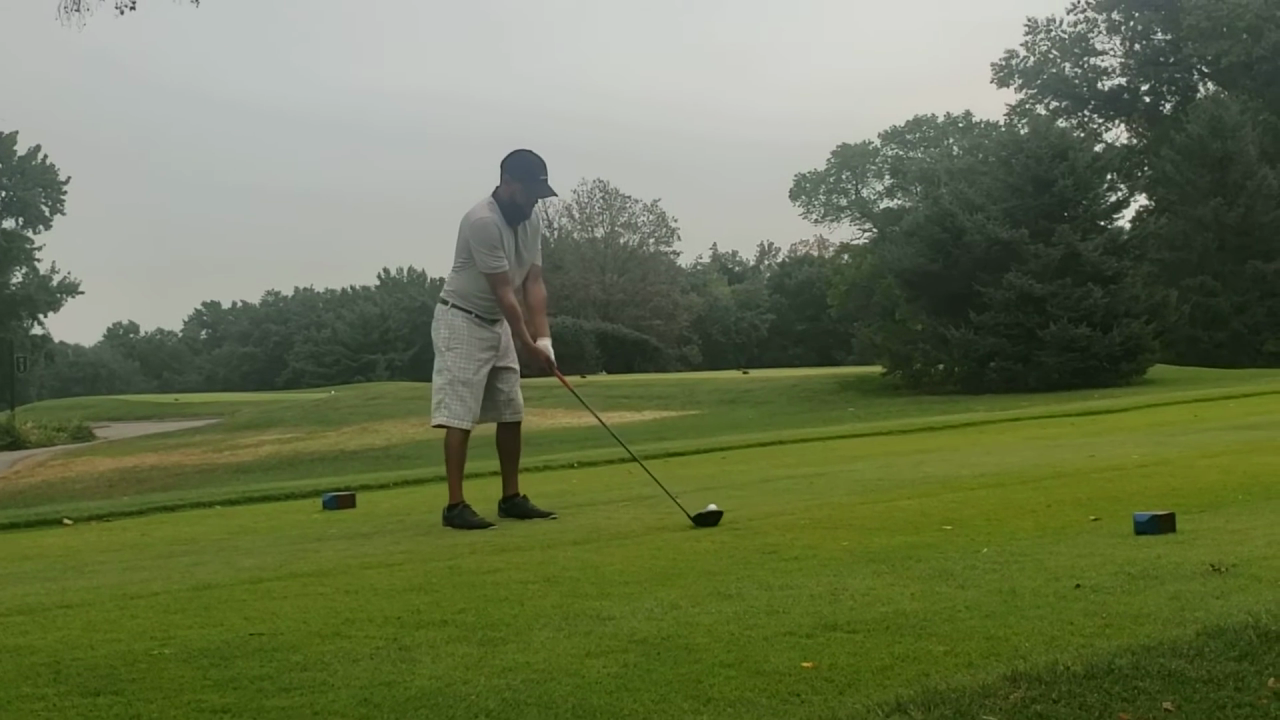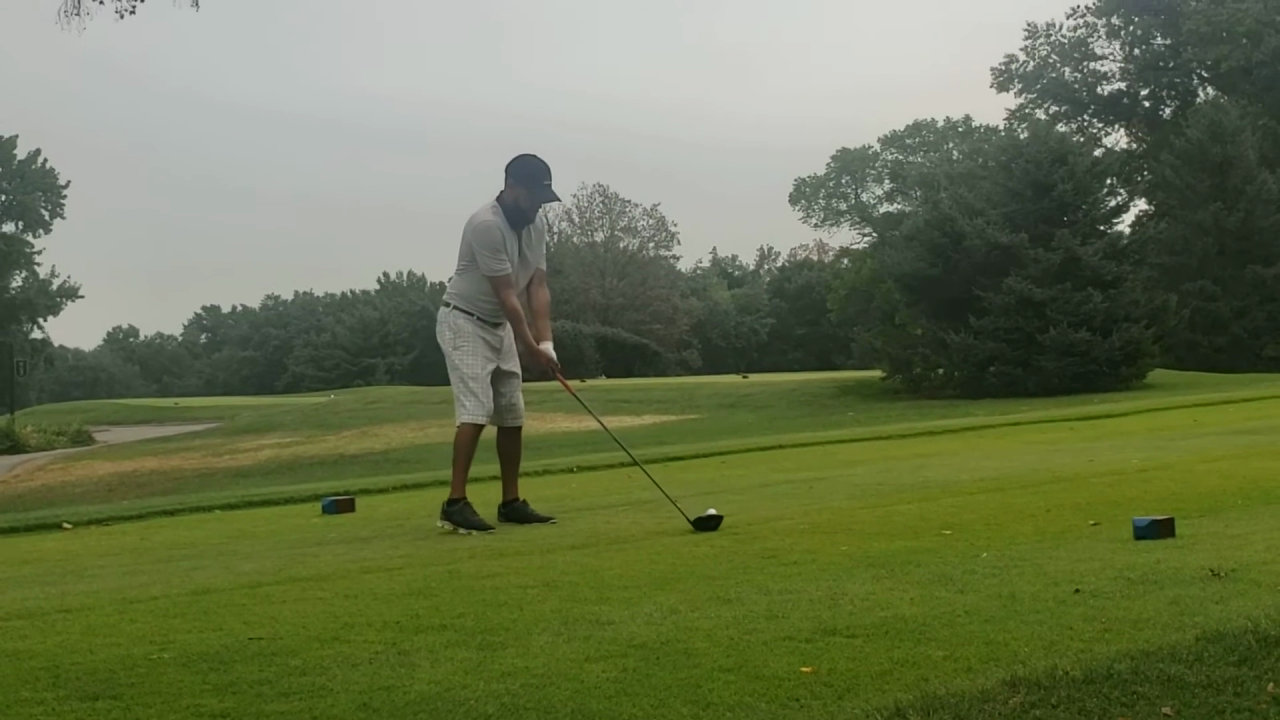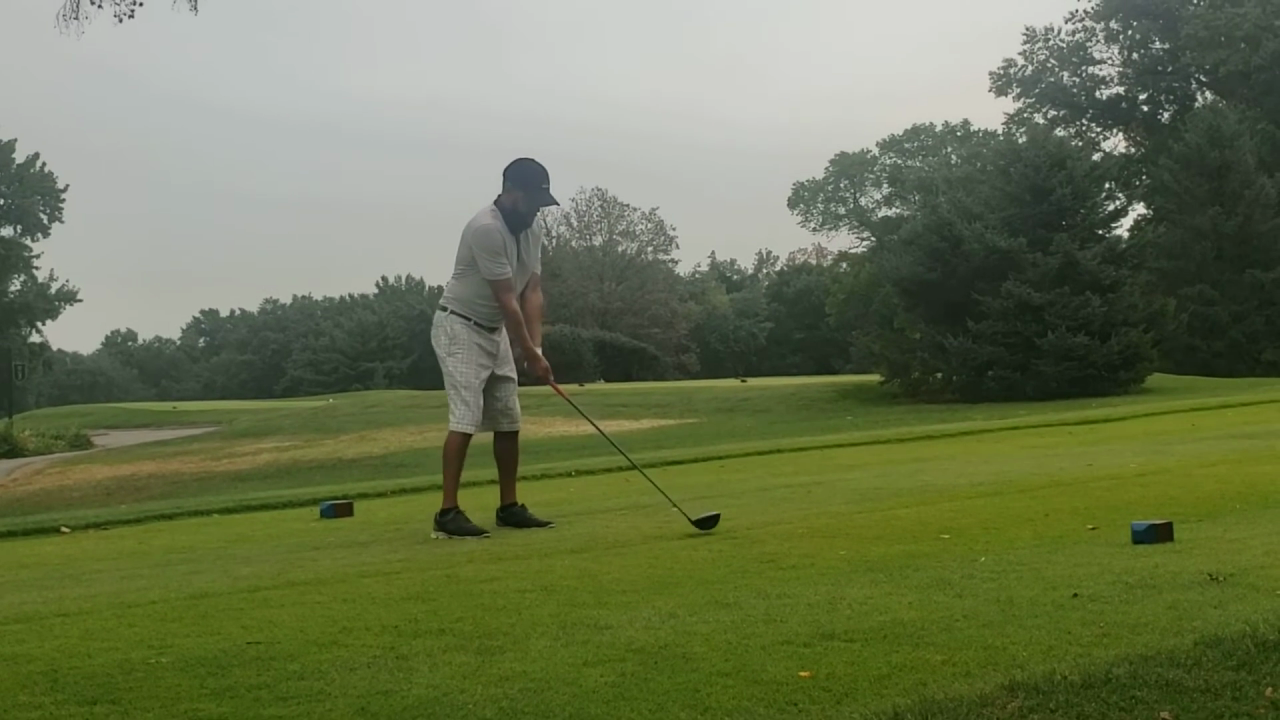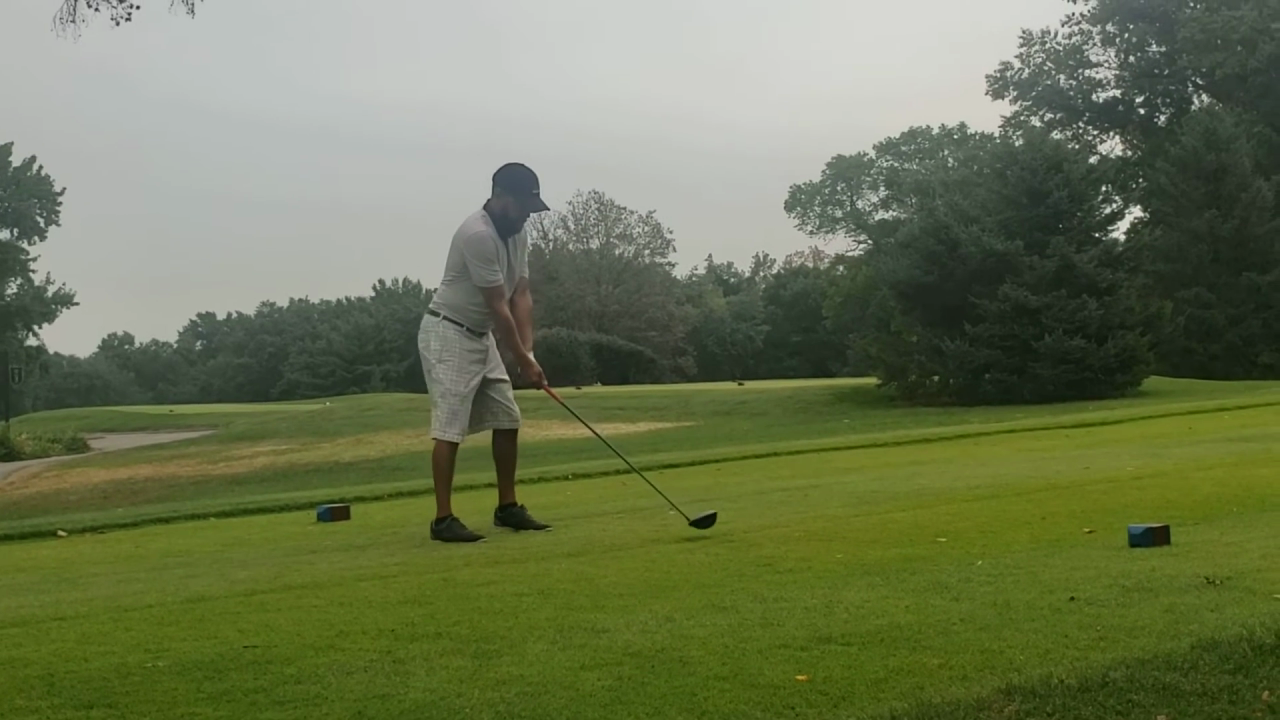
dt=0.2s
person 1, frame 1
left shoulder: (530, 221)
right shoulder: (482, 222)
left elbow: (533, 283)
right elbow: (503, 292)
left wrist: (543, 338)
right wrist: (528, 345)
left hip: (496, 325)
right hip: (461, 322)
left knee: (510, 412)
right knee: (462, 414)
left ankle: (511, 498)
right ankle: (455, 505)
person 1, frame 2
left shoulder: (536, 226)
right shoulder: (486, 225)
left elbow: (538, 287)
right elbow: (506, 295)
left wrist: (546, 342)
right wrist: (532, 348)
left hip: (499, 327)
right hip: (463, 323)
left knee: (511, 416)
right knee: (477, 411)
left ankle: (511, 502)
right ankle: (455, 502)
person 1, frame 3
left shoulder: (531, 230)
right shoulder: (486, 228)
left elbow: (532, 292)
right elbow: (506, 299)
left wrist: (536, 347)
right wrist: (531, 354)
left hip: (494, 332)
right hip: (459, 328)
left knee: (508, 421)
right knee: (466, 419)
left ankle: (509, 507)
right ankle: (447, 511)
person 1, frame 4
left shoulder: (517, 234)
right shoulder: (478, 235)
left elbow: (521, 295)
right elbow: (498, 307)
left wrist: (529, 351)
right wrist: (523, 360)
left hip: (481, 336)
right hip: (449, 334)
left knee: (507, 419)
right knee: (450, 427)
left ankle: (507, 508)
right ankle: (443, 518)
